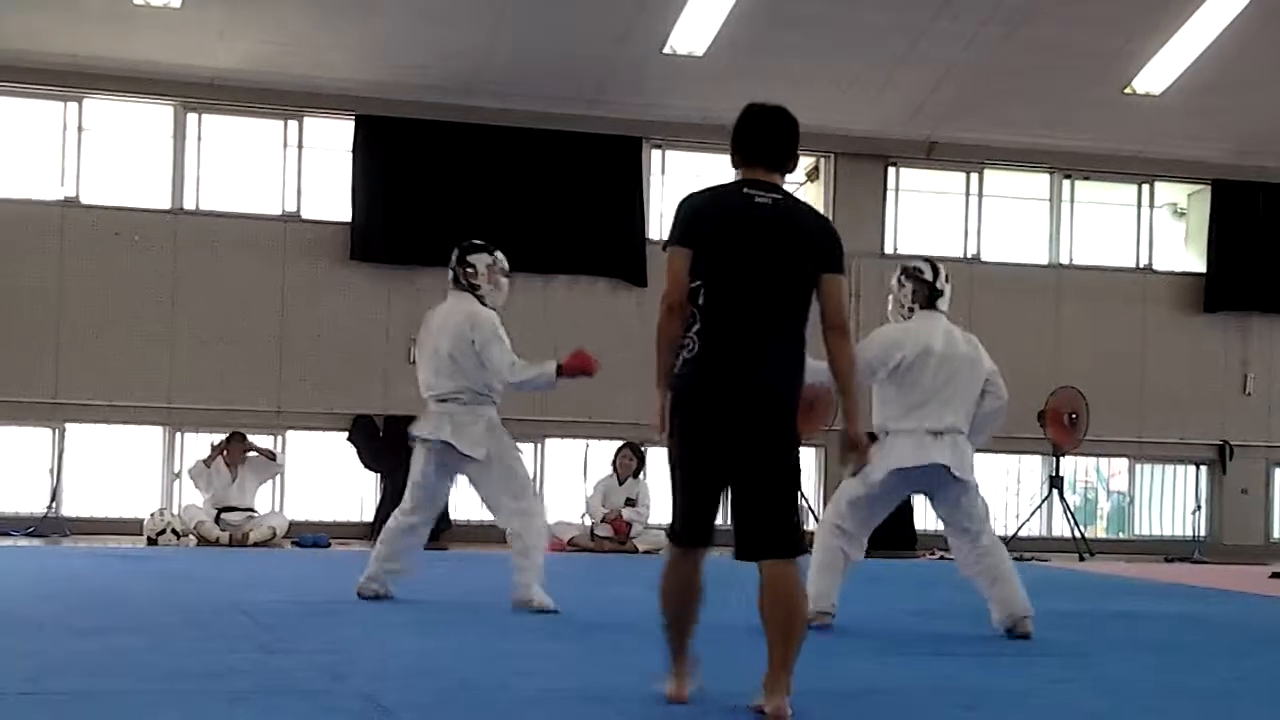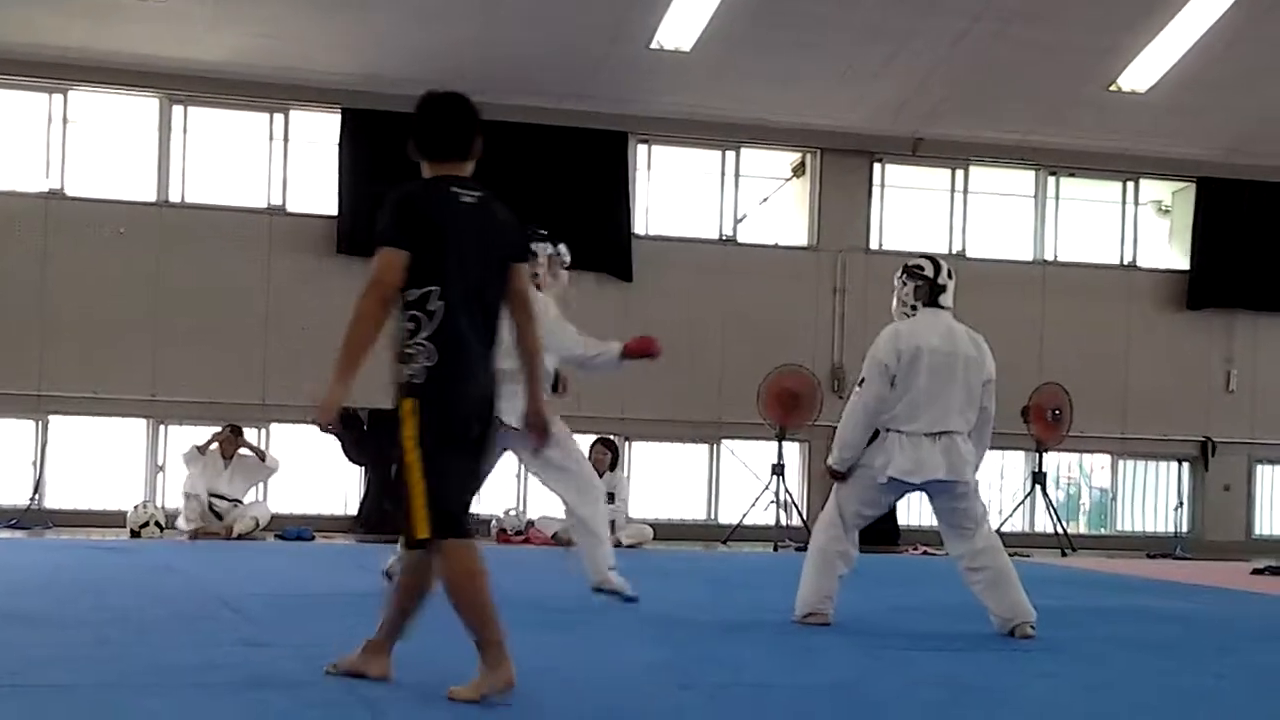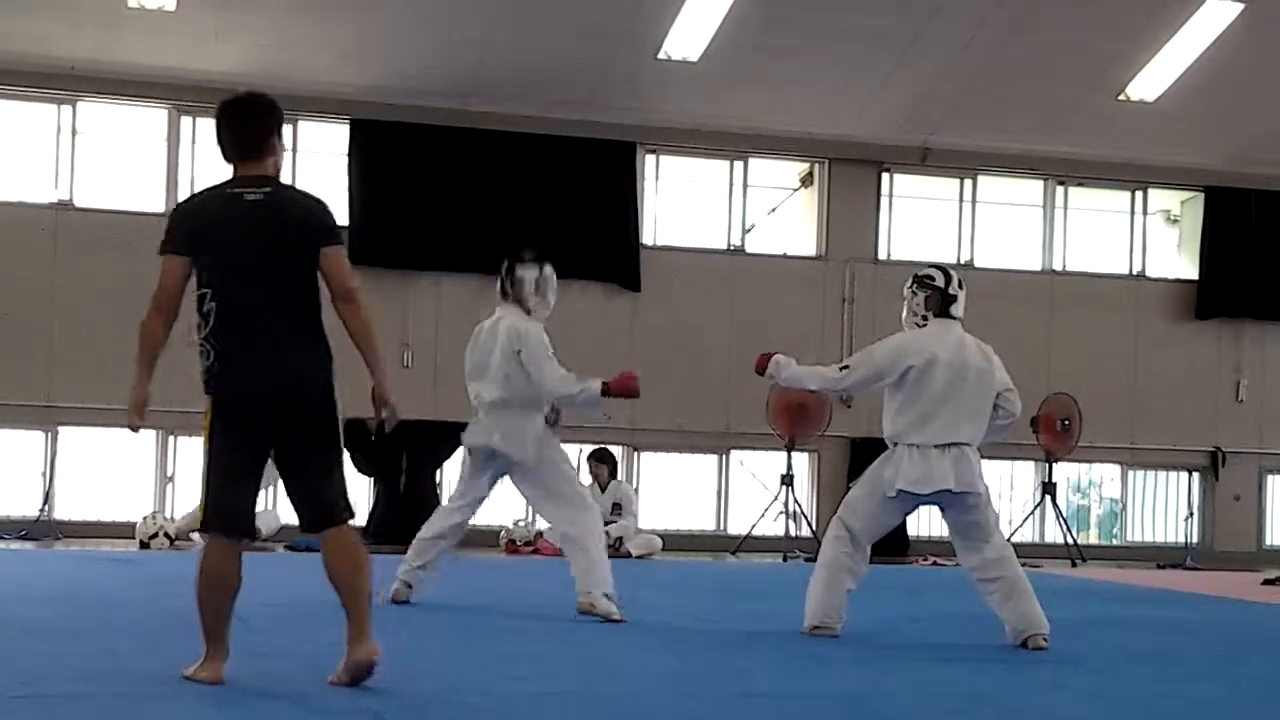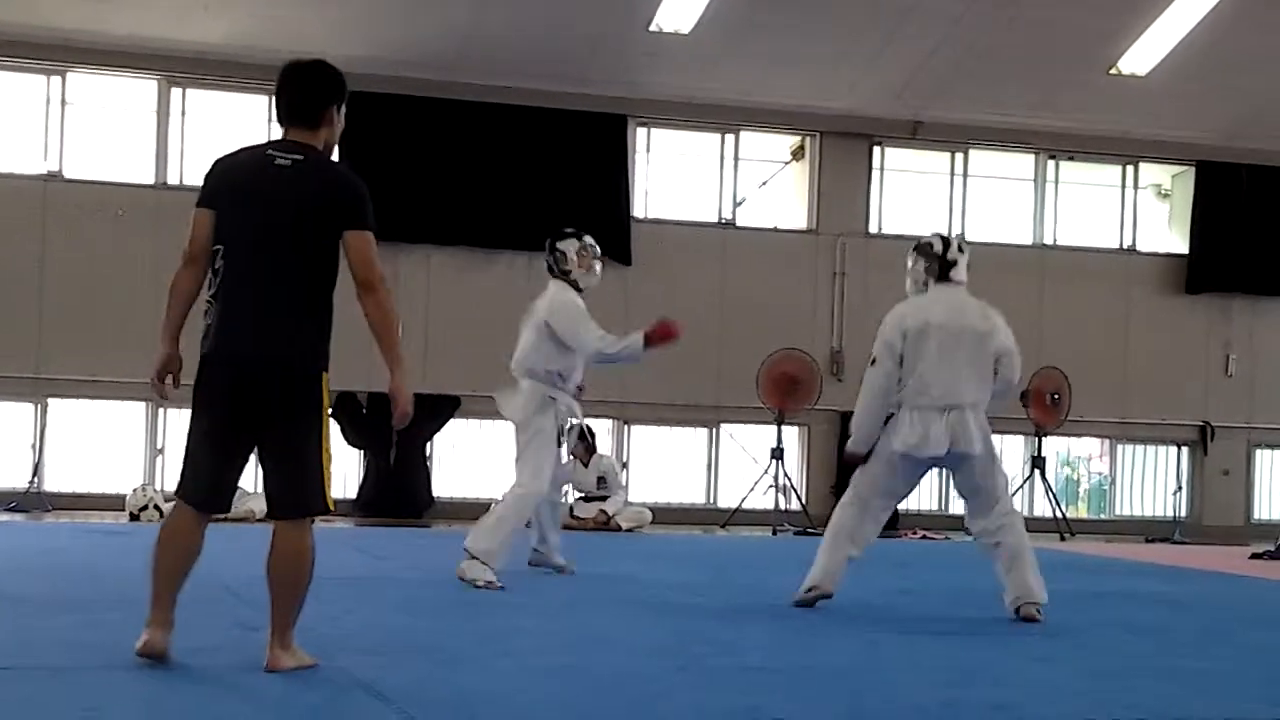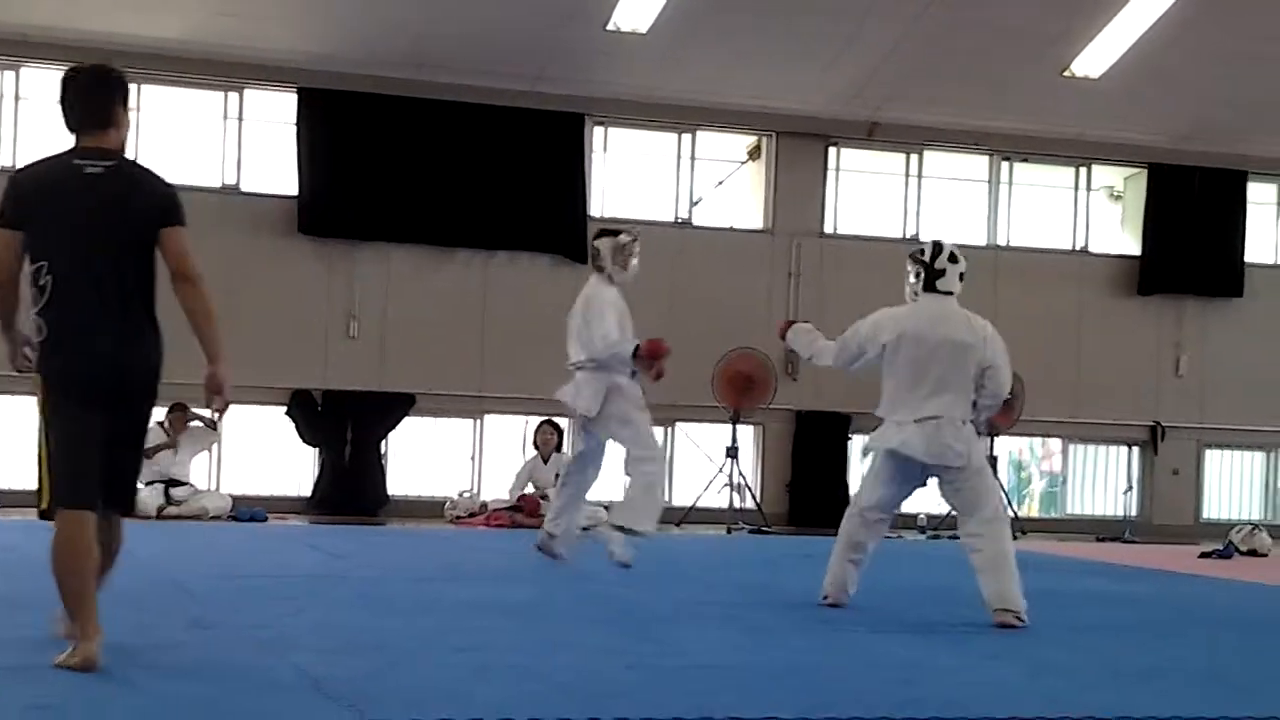
dt=1s
person 1, frame 1
left shoulder: (700, 208)
right shoulder: (817, 228)
left elbow: (673, 306)
right elbow: (837, 327)
left wrist: (666, 387)
right wrist: (851, 412)
left hip: (700, 394)
right hip: (772, 402)
left knee: (685, 541)
right knee: (778, 552)
left ankle: (679, 670)
person 1, frame 2
left shoulder: (409, 204)
right shoulder: (500, 217)
left elbow: (377, 297)
right elbow: (523, 313)
left wrist: (339, 381)
right wrist: (535, 396)
left hip: (429, 390)
right hip: (477, 392)
left knee: (442, 536)
right knee: (431, 531)
left ankle: (495, 660)
right ankle: (378, 650)
person 1, frame 3
left shoulder: (193, 214)
right shoulder: (309, 211)
left elbow: (163, 306)
right elbow: (347, 297)
left wrist: (143, 380)
right wrist: (377, 374)
left hip: (234, 390)
right hip: (305, 388)
left knee: (224, 531)
right knee: (331, 519)
left ankle: (214, 657)
right ankle: (361, 641)
person 1, frame 4
left shoulder: (227, 171)
right shoulder: (342, 187)
left elbow: (193, 264)
right elbow: (370, 285)
left wrist: (169, 342)
right wrist: (397, 372)
left hip: (225, 358)
right hip: (296, 368)
left knee: (193, 498)
right knee: (295, 514)
left ankle: (158, 624)
right ankle: (282, 645)
person 1, frame 5
right shoulder: (152, 190)
right elbow: (187, 280)
right wrist: (215, 360)
left hip: (69, 365)
right hip: (135, 363)
left knee: (75, 506)
right knee: (113, 504)
left ankle: (84, 634)
right ankle: (80, 615)
person 2, frame 1
left shoulder: (897, 336)
right shoulder: (969, 345)
right elbow: (997, 399)
left hip: (899, 452)
right hip: (951, 454)
left knee: (840, 524)
right knee: (975, 537)
left ankle: (819, 607)
right ankle: (1016, 615)
person 2, frame 2
left shoulder: (896, 337)
right shoulder: (975, 344)
left elbow: (867, 403)
right elbow: (983, 415)
left wrist: (841, 458)
right wrist: (970, 464)
left hip: (898, 452)
right hip: (952, 456)
left knee: (838, 518)
right knee: (974, 537)
left ankle: (815, 606)
right ankle: (1018, 617)
person 2, frame 3
left shoulder: (906, 347)
right shoulder: (984, 354)
left elbow: (841, 377)
right elbow: (1009, 408)
left wrist: (778, 368)
left hip: (908, 465)
right hip: (961, 467)
left knee: (847, 532)
right knee: (988, 548)
left ankle: (823, 619)
right ankle: (1031, 629)
person 2, frame 4
left shoulder: (905, 314)
right shoulder: (989, 318)
left elbow: (879, 384)
right elbow: (1009, 377)
left wrist: (860, 440)
left hip: (914, 427)
right hip: (968, 429)
left knee: (863, 502)
right knee: (997, 514)
left ankle: (819, 583)
right ankle: (1028, 598)
person 2, frame 5
left shoulder: (890, 321)
right shoulder: (979, 330)
left elbow: (838, 354)
right elbow: (998, 389)
left wrist: (797, 335)
left hip: (901, 438)
right hip: (955, 439)
left knee: (866, 512)
right knee: (986, 522)
left ankle: (836, 590)
right ankle: (1006, 605)
person 3, frame 1
left shoulder: (433, 319)
right shoulder: (482, 319)
right elbow: (510, 374)
right wrist: (564, 368)
left hip: (436, 424)
right hip: (475, 426)
left knee: (416, 510)
right knee: (523, 509)
left ankle: (373, 579)
right ankle: (528, 589)
person 3, frame 2
right shoulder: (533, 302)
right elbow: (571, 348)
left wrist: (546, 376)
right wrist: (624, 350)
right hip: (520, 407)
right knee: (584, 487)
right ankle: (603, 572)
person 3, frame 3
left shoulder: (483, 331)
right shoulder: (528, 329)
right elbow: (556, 384)
right wrist: (608, 389)
left hip: (484, 431)
right hip: (523, 434)
left knee: (455, 510)
right knee: (577, 512)
left ankle: (406, 582)
right ankle: (595, 595)
person 3, frame 4
left shoulder: (551, 302)
right shoulder: (563, 302)
right elbow: (598, 346)
left wrist: (571, 373)
right wrist: (648, 339)
left hip: (545, 402)
right hip: (541, 405)
left knee: (545, 483)
right knee: (532, 486)
left ankle: (547, 551)
right ankle: (477, 560)
person 3, frame 5
left shoulder: (597, 294)
right shoulder: (602, 294)
right elbow: (604, 346)
left wrist: (643, 363)
right wrist: (640, 351)
left hip: (595, 390)
right hip: (605, 391)
left knee: (583, 465)
right knee: (650, 459)
left ankle: (553, 533)
right ankle: (619, 530)
